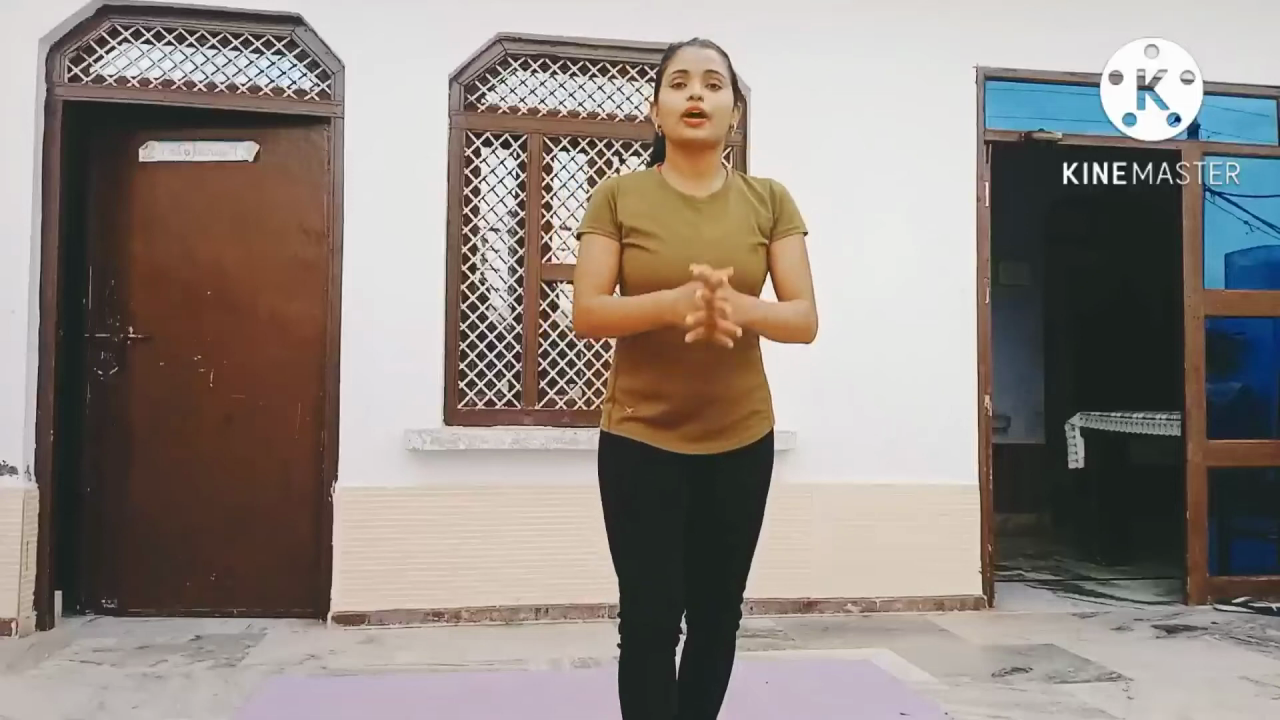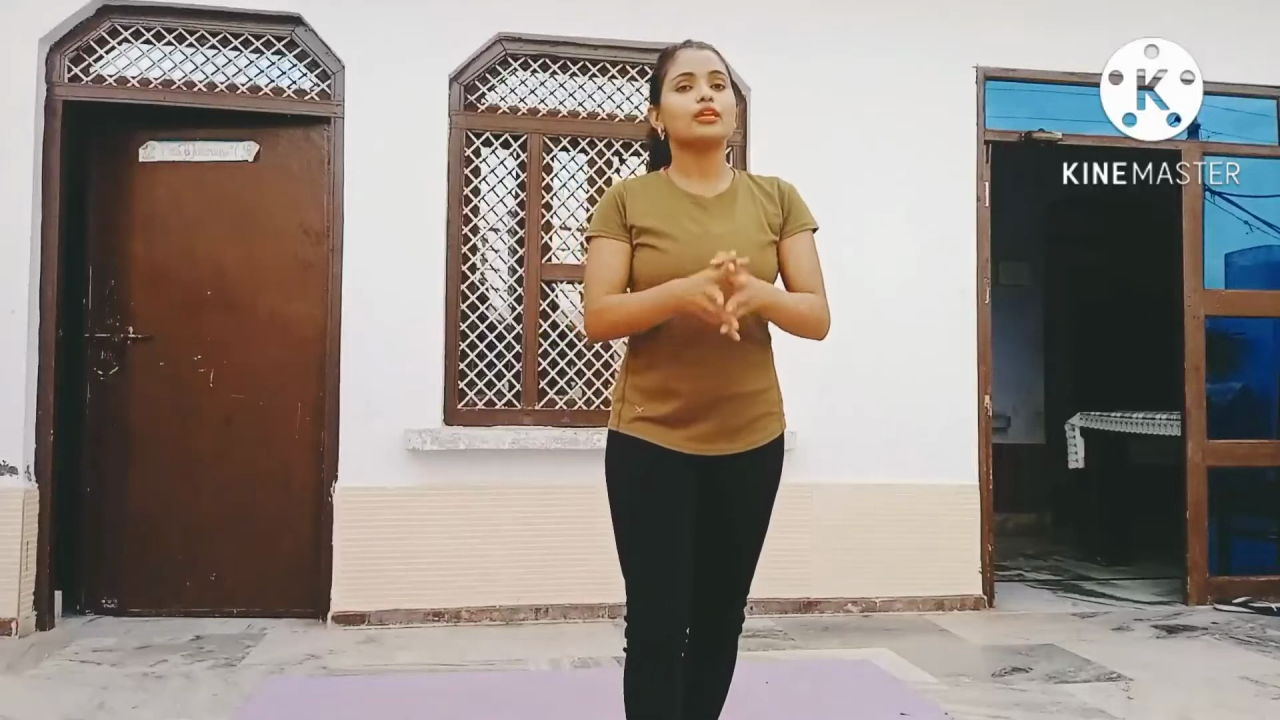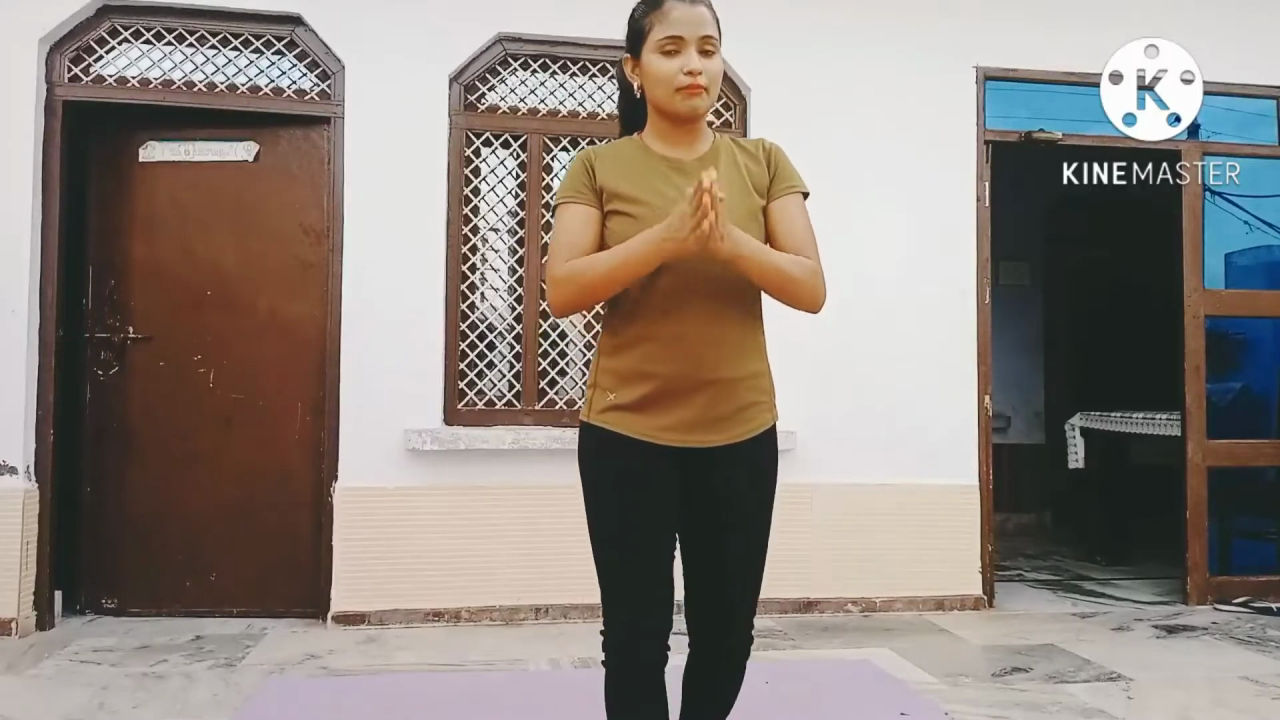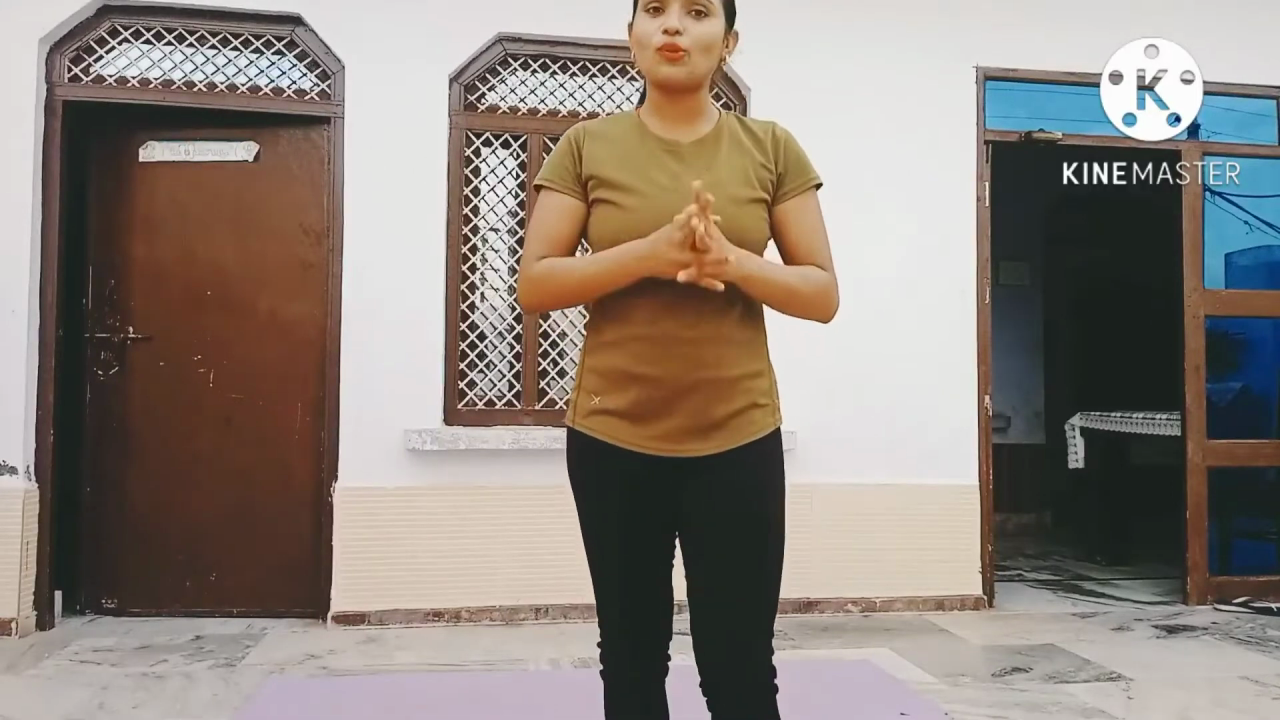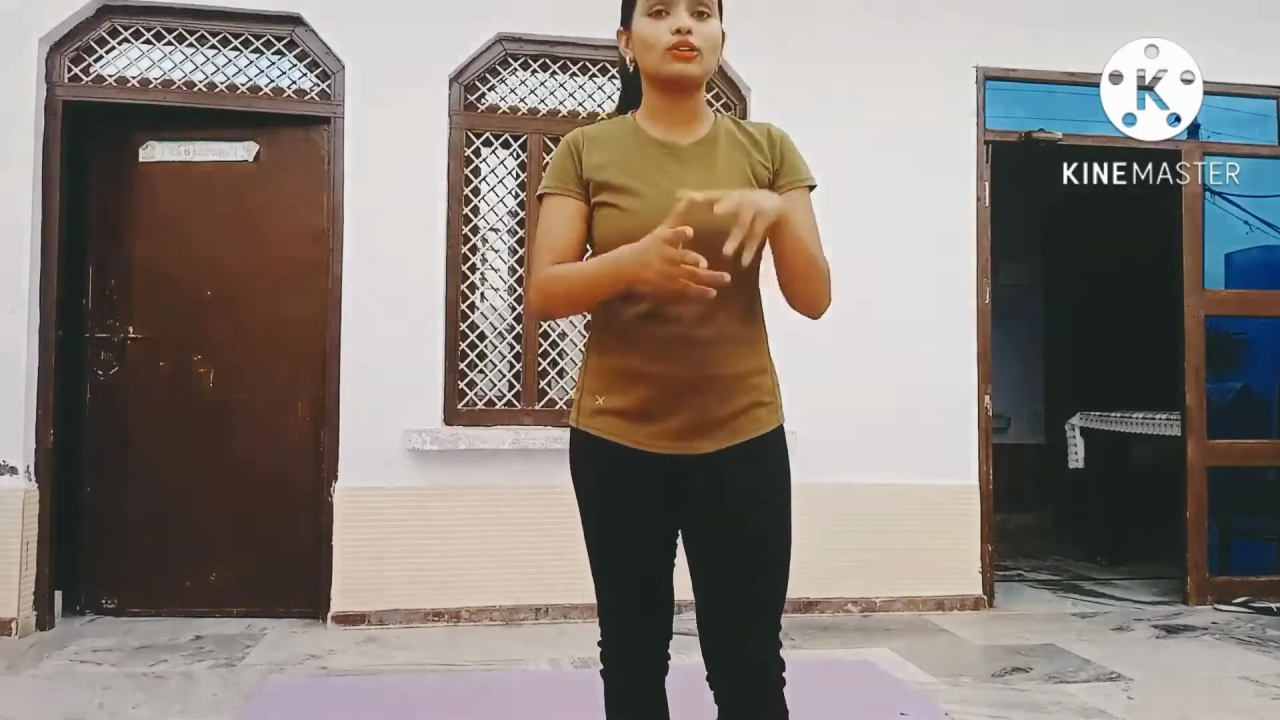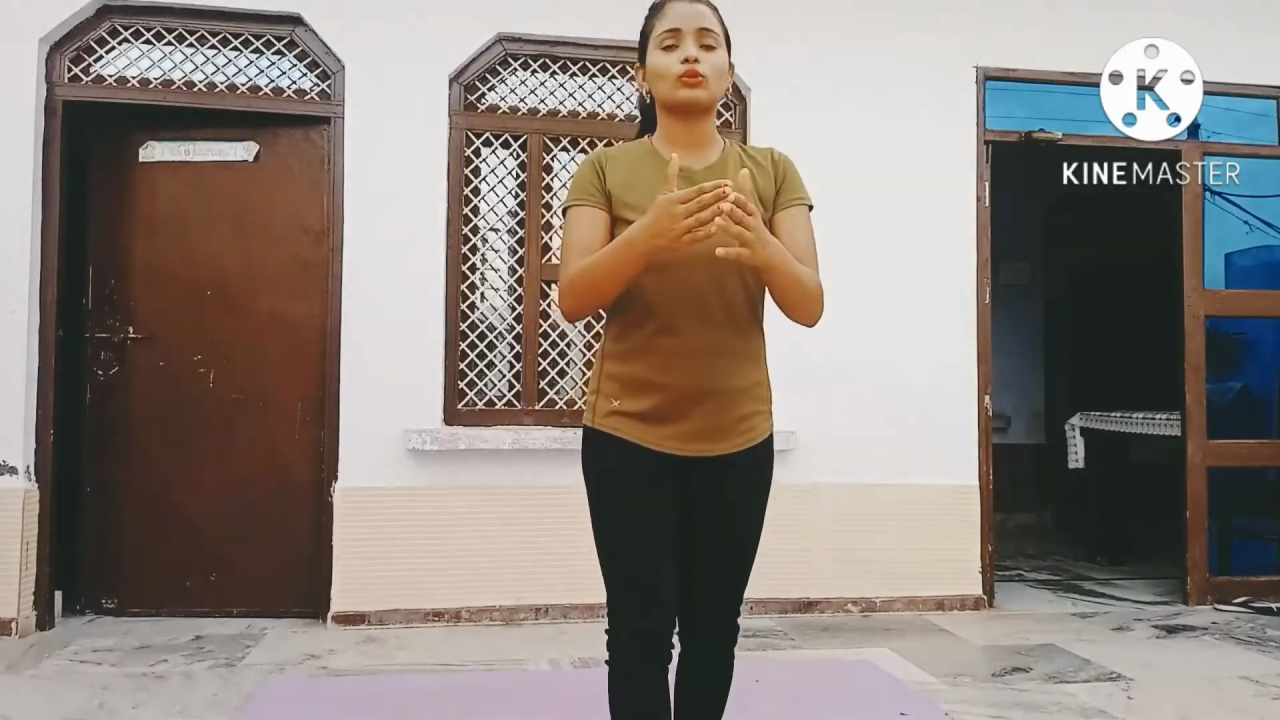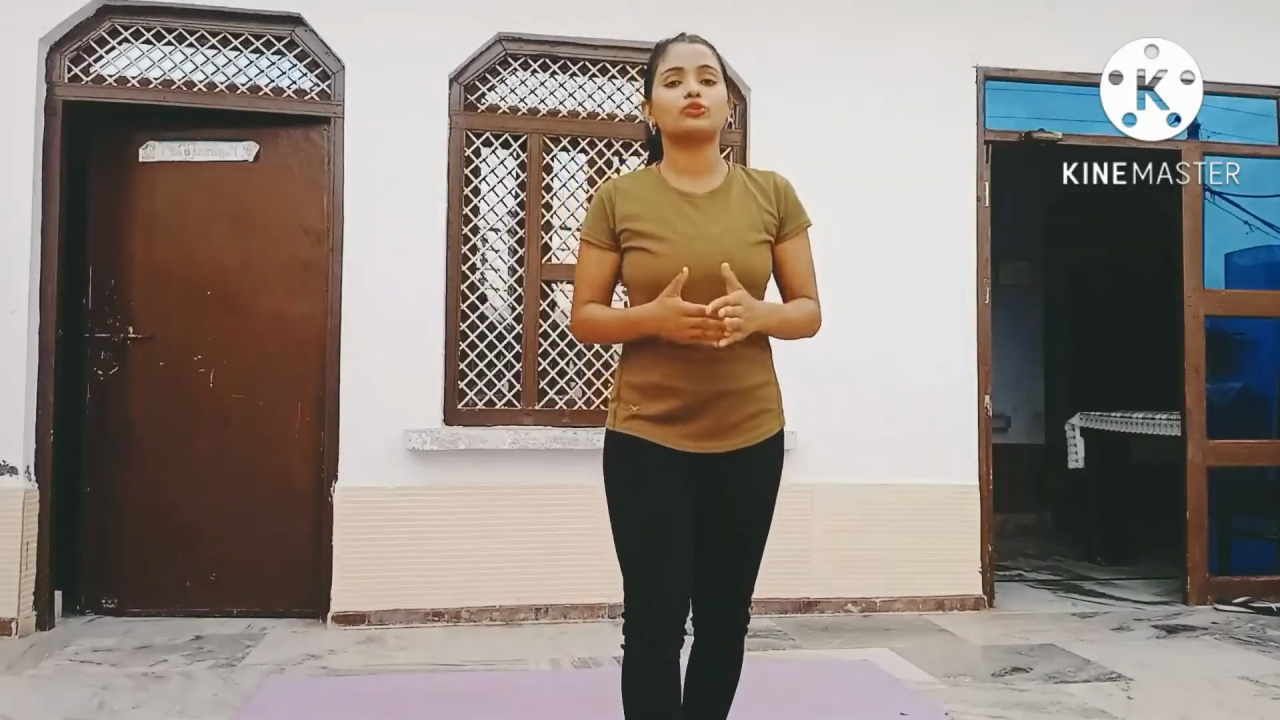
dt=0.7s
person 1, frame 1
left shoulder: (769, 201)
right shoulder: (617, 197)
left elbow: (804, 318)
right elbow: (586, 314)
left wrist: (737, 307)
right wrist: (677, 302)
left hip: (741, 443)
right hip: (641, 440)
left knee: (717, 616)
right knee: (650, 621)
person 1, frame 2
left shoulder: (777, 199)
right shoulder: (625, 200)
left elbow: (817, 318)
right elbow: (596, 320)
left wrist: (752, 293)
right wrist: (684, 292)
left hip: (751, 442)
right hip: (650, 442)
left knee: (719, 620)
right knee: (656, 625)
person 1, frame 3
left shoulder: (764, 162)
right shoulder: (597, 167)
left elbow: (812, 291)
right elbow: (560, 292)
left wrist: (730, 236)
right wrist: (666, 236)
left hip: (740, 434)
right hip: (626, 434)
left knee: (726, 633)
right knee: (635, 638)
person 1, frame 4
left shoulder: (772, 148)
right shoulder: (587, 146)
left elbow: (823, 292)
right elbow: (534, 283)
left wrist: (731, 260)
right wrist: (651, 252)
left hip: (738, 439)
right hip: (613, 437)
right knee: (632, 655)
person 1, frame 5
left shoulder: (767, 147)
right shoulder: (584, 151)
left elbow: (815, 297)
right elbow: (541, 293)
left wrist: (776, 210)
right wrist: (635, 261)
left hip: (742, 435)
right hip: (617, 437)
left knee: (748, 662)
right knee: (632, 652)
person 1, frame 6
left shoulder: (772, 171)
right shoulder: (604, 170)
left elbow: (810, 307)
right elbow: (572, 298)
left wrist: (761, 247)
right wrist: (649, 234)
left hip: (738, 438)
right hip: (628, 436)
left knee: (713, 629)
right knee: (638, 633)
person 1, frame 7
left shoulder: (772, 194)
right shoulder: (616, 199)
left elbow: (809, 312)
right elbow: (584, 318)
left wrist: (757, 314)
right wrist: (654, 315)
left hip: (749, 438)
right hip: (646, 438)
left knee: (724, 617)
right knee: (653, 621)
